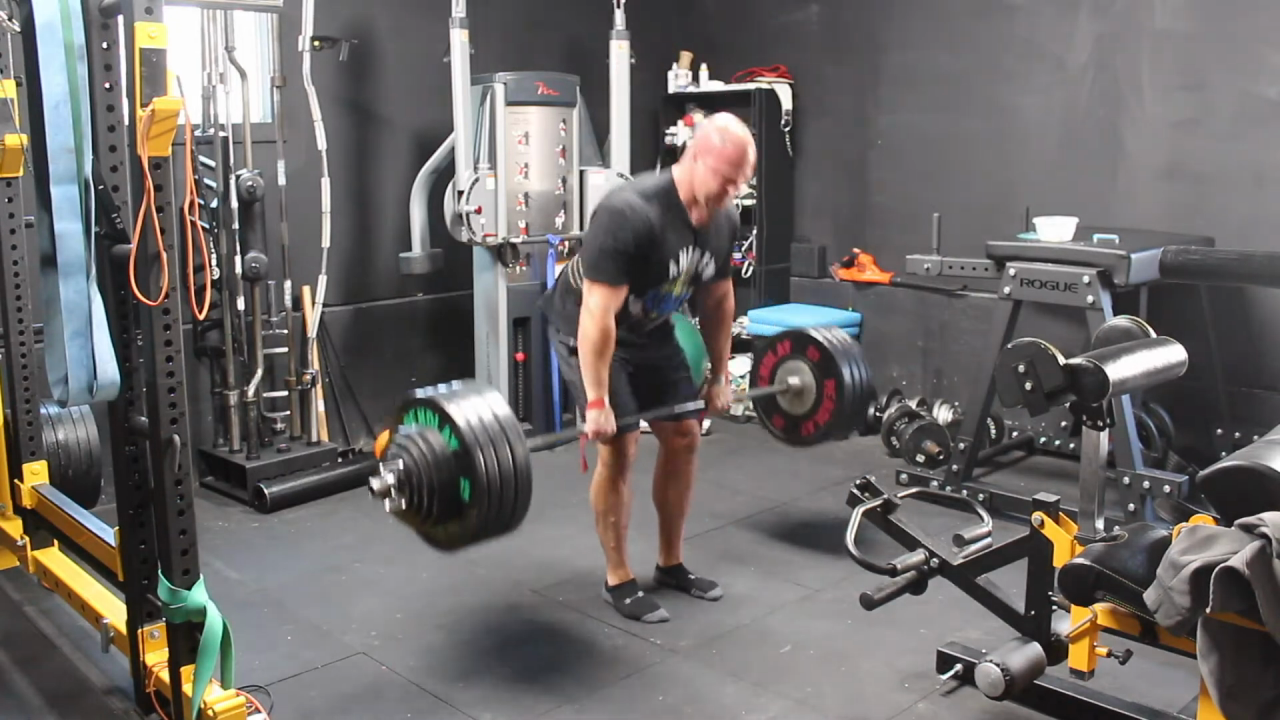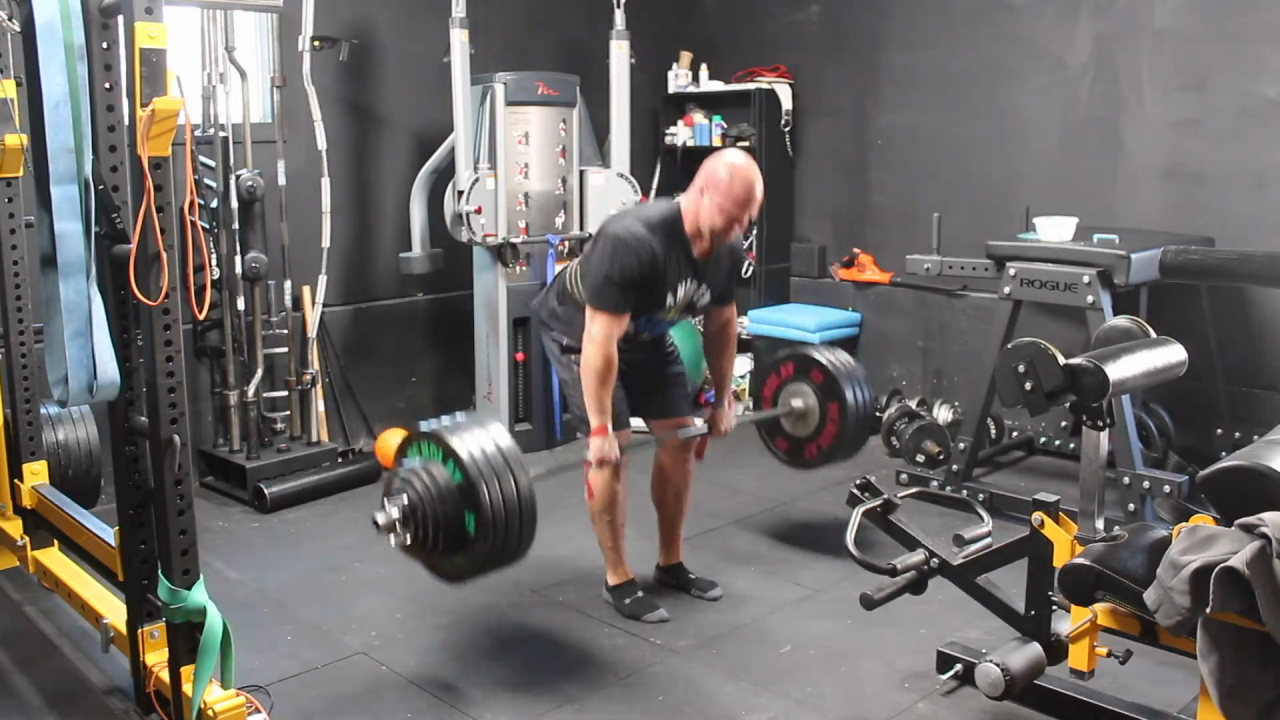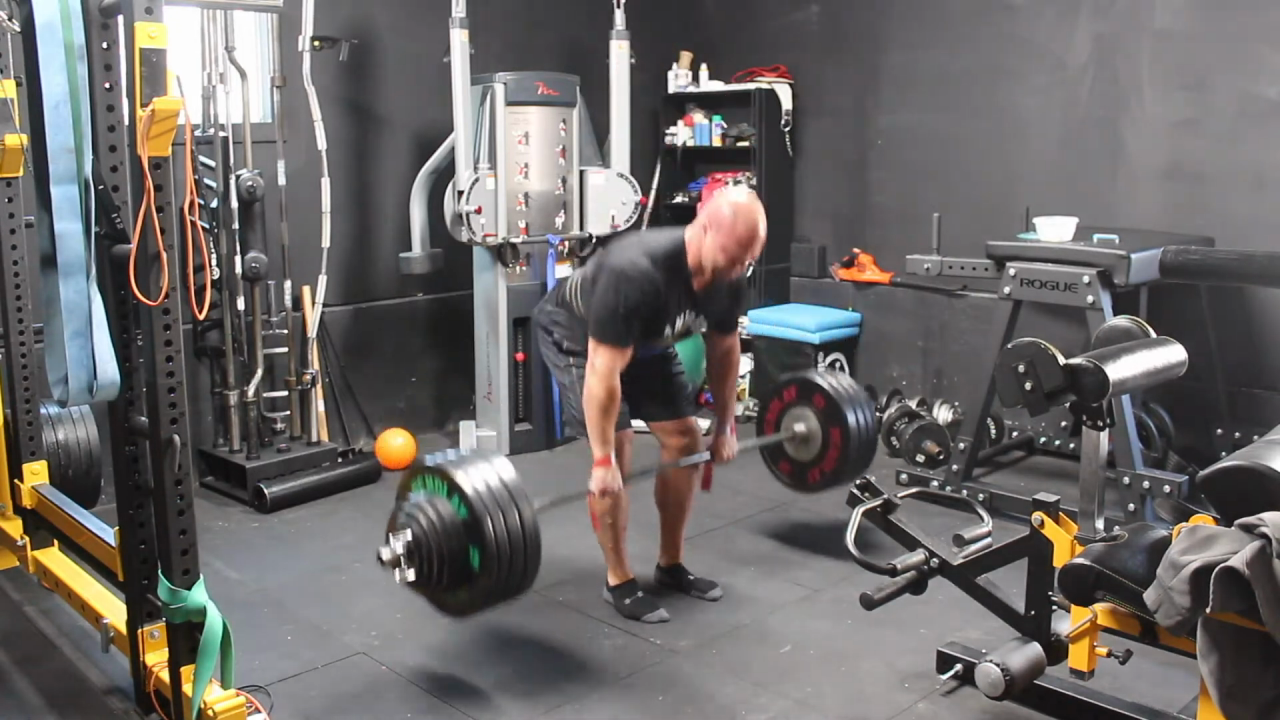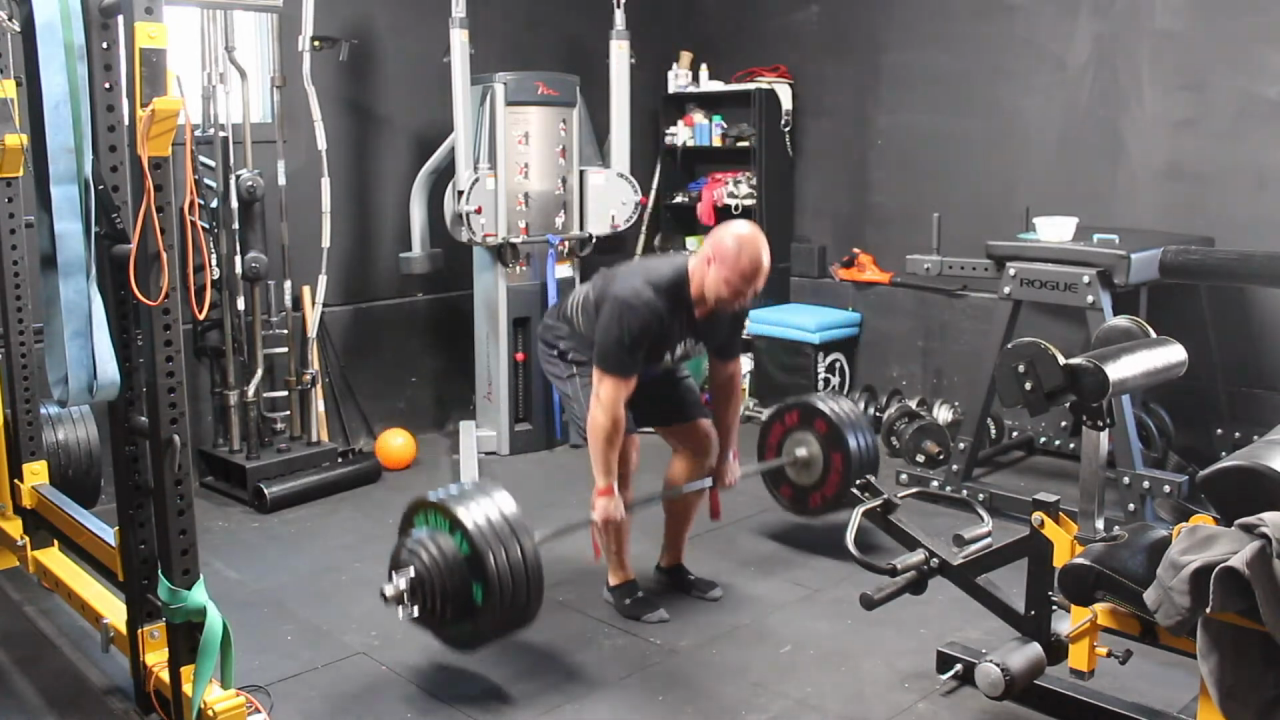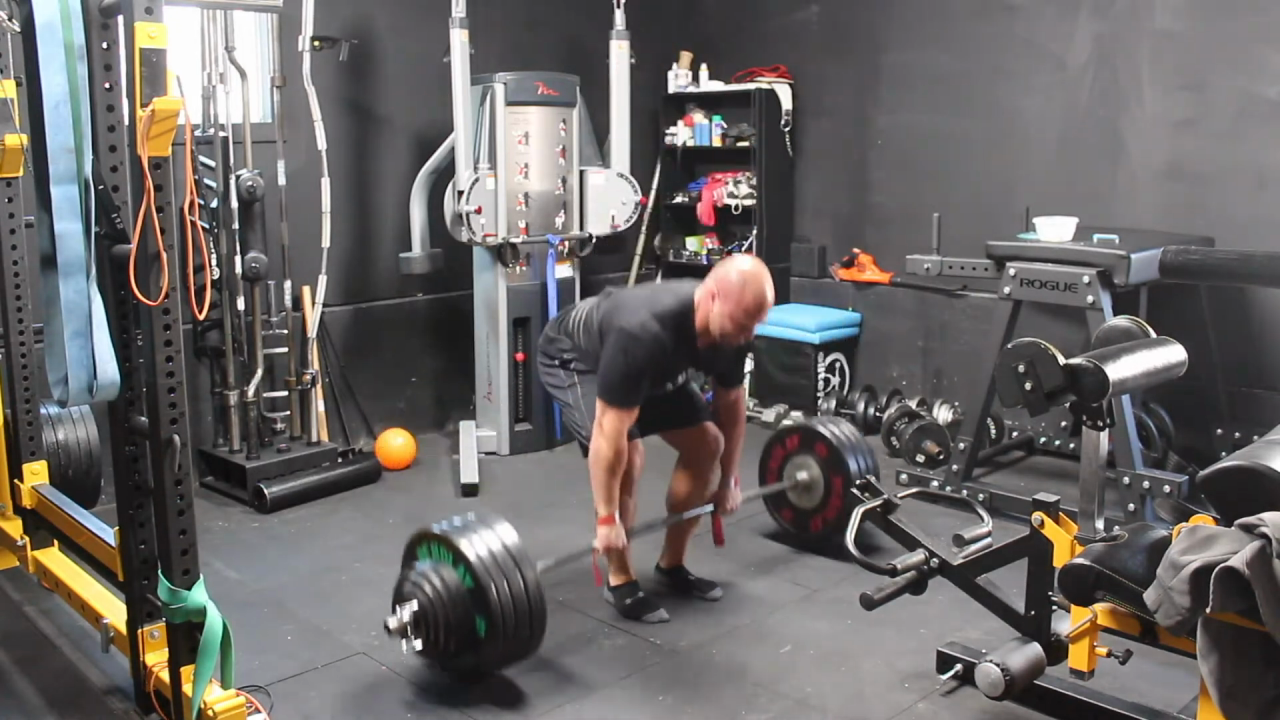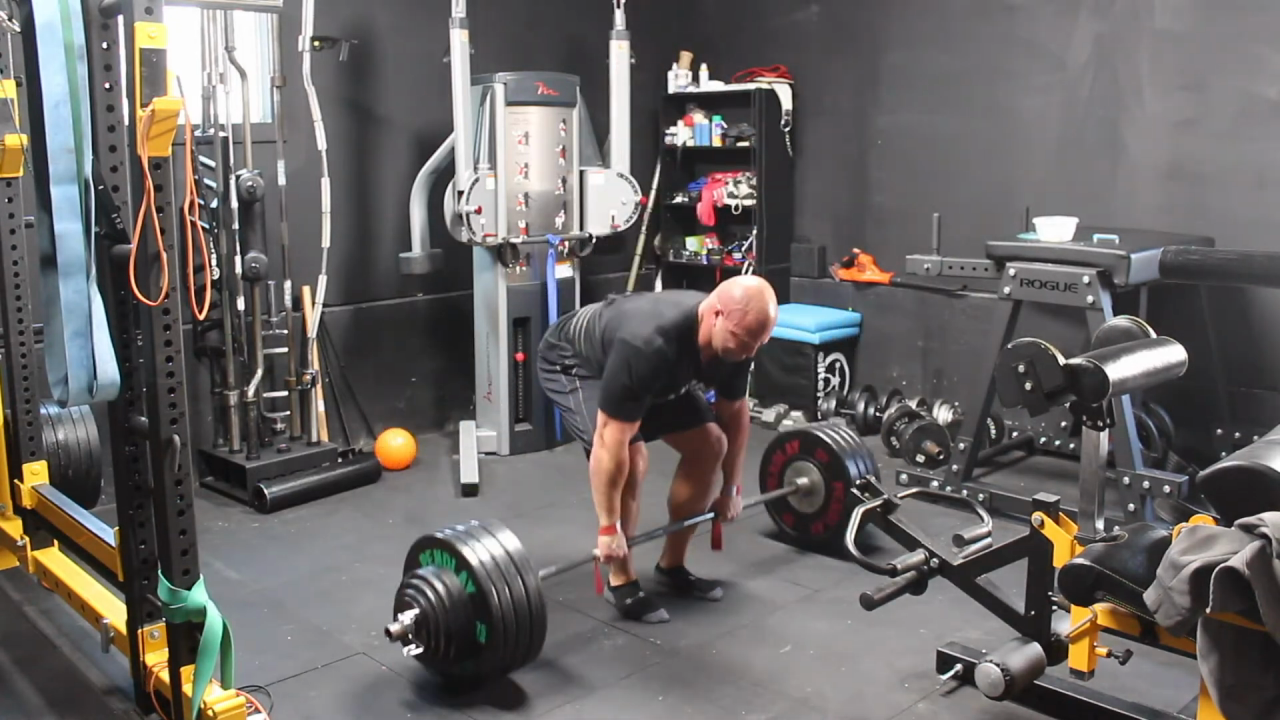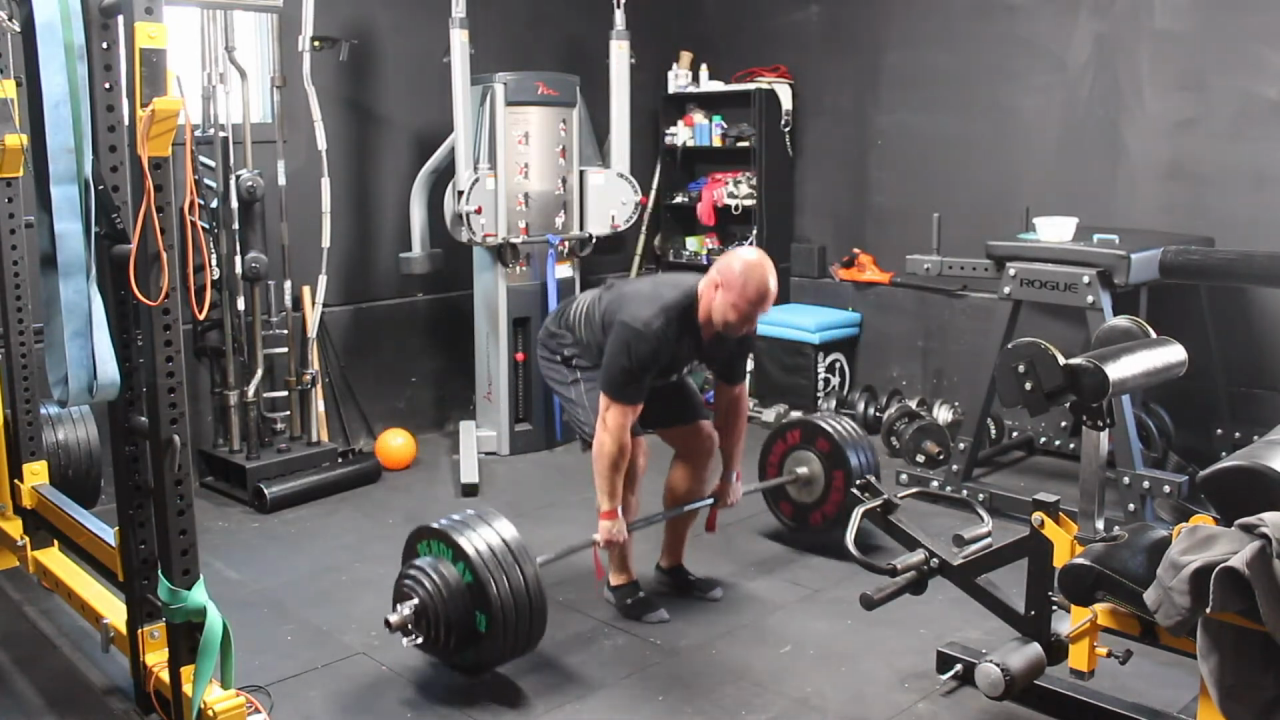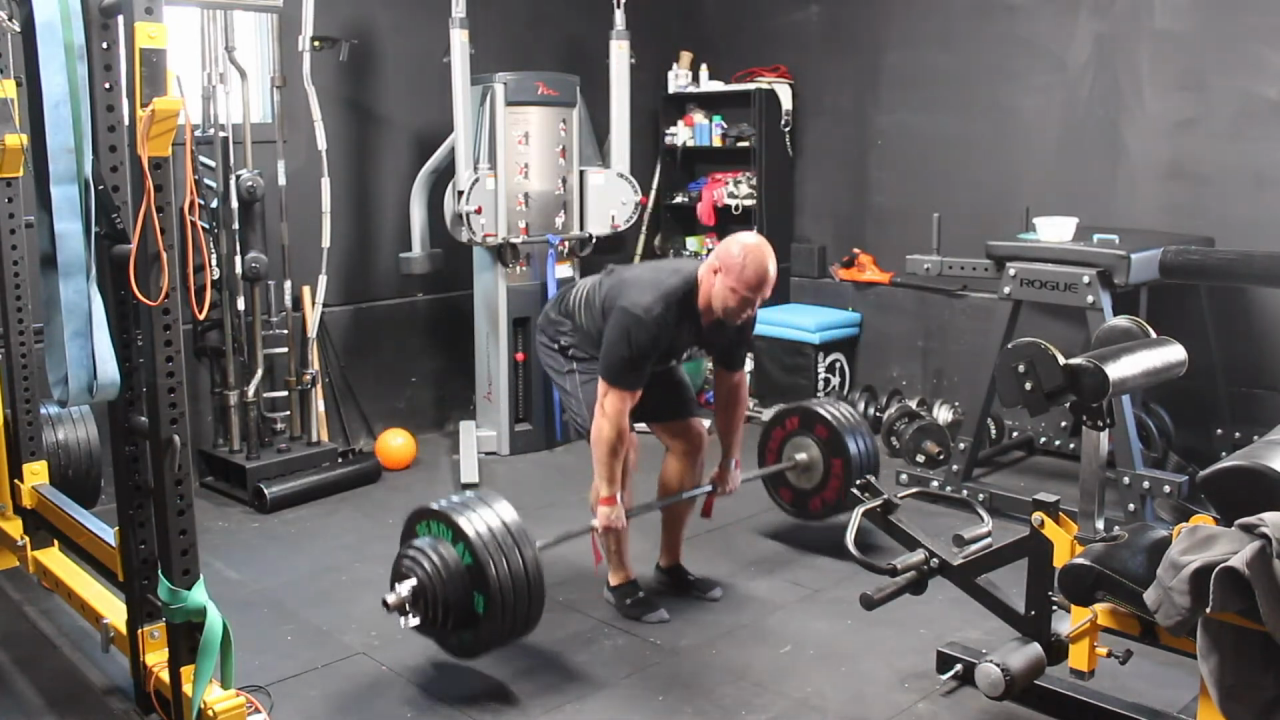
dt=0.1s
person 1, frame 1
left shoulder: (724, 219)
right shoulder: (629, 213)
left elbow: (717, 298)
right elbow: (598, 313)
left wrist: (719, 375)
right wrist: (596, 402)
left hip: (653, 331)
right hip: (589, 324)
left knee: (683, 437)
right knee: (617, 449)
left ankle: (670, 564)
right ankle: (618, 580)
person 1, frame 2
left shoulder: (727, 247)
right shoulder: (632, 241)
left elbow: (721, 323)
right elbow: (601, 342)
left wrist: (723, 398)
right wrist: (599, 431)
left hip: (646, 337)
right hip: (576, 328)
left knee: (680, 440)
right knee: (614, 455)
left ankle: (671, 564)
right ankle: (618, 580)
person 1, frame 3
left shoulder: (729, 278)
right shoulder: (635, 272)
left elbow: (723, 351)
right elbow: (606, 371)
left wrist: (725, 426)
right wrist: (603, 461)
left hip: (646, 341)
right hip: (575, 335)
left knee: (686, 436)
right knee: (616, 449)
left ankle: (670, 564)
right ankle: (619, 580)
person 1, frame 4
left shoulder: (730, 303)
right shoulder: (639, 301)
left elbow: (726, 376)
right elbow: (609, 402)
left wrist: (727, 453)
right wrist: (605, 492)
right hip: (575, 346)
left knee: (699, 440)
right knee: (622, 456)
left ankle: (671, 564)
right ankle: (620, 581)
person 1, frame 5
left shoulder: (732, 328)
right shoulder: (643, 331)
left elbow: (730, 404)
right elbow: (611, 432)
left wrist: (729, 480)
right wrist: (607, 519)
right hip: (575, 358)
left knee: (706, 444)
right knee: (627, 457)
left ankle: (671, 565)
right ankle: (620, 582)
person 1, frame 6
left shoulder: (735, 340)
right shoulder: (646, 344)
left elbow: (733, 414)
right elbow: (612, 443)
left wrist: (732, 488)
right wrist: (609, 528)
right hip: (574, 363)
left knee: (709, 446)
right knee: (630, 461)
left ankle: (671, 566)
right ankle: (621, 582)
person 1, frame 7
left shoulder: (735, 323)
right shoulder: (647, 326)
left elbow: (732, 398)
right elbow: (614, 427)
left wrist: (731, 476)
right wrist: (609, 515)
right hip: (576, 352)
left knee: (701, 443)
right knee: (631, 456)
left ankle: (671, 566)
right ankle: (621, 582)
person 1, frame 8
left shoulder: (736, 312)
right shoulder: (646, 311)
left elbow: (732, 385)
right elbow: (613, 411)
left wrist: (730, 462)
right wrist: (608, 499)
right hip: (575, 341)
left knee: (690, 439)
right knee: (621, 451)
left ankle: (670, 565)
right ankle: (619, 580)
